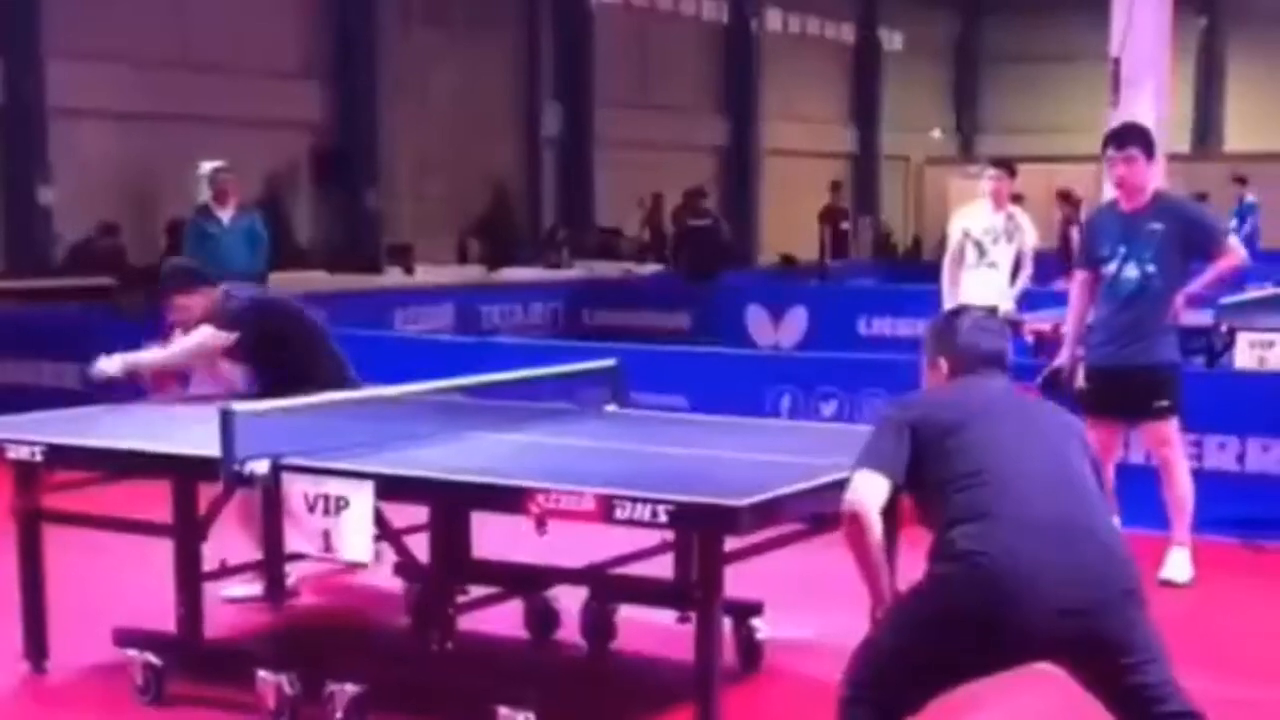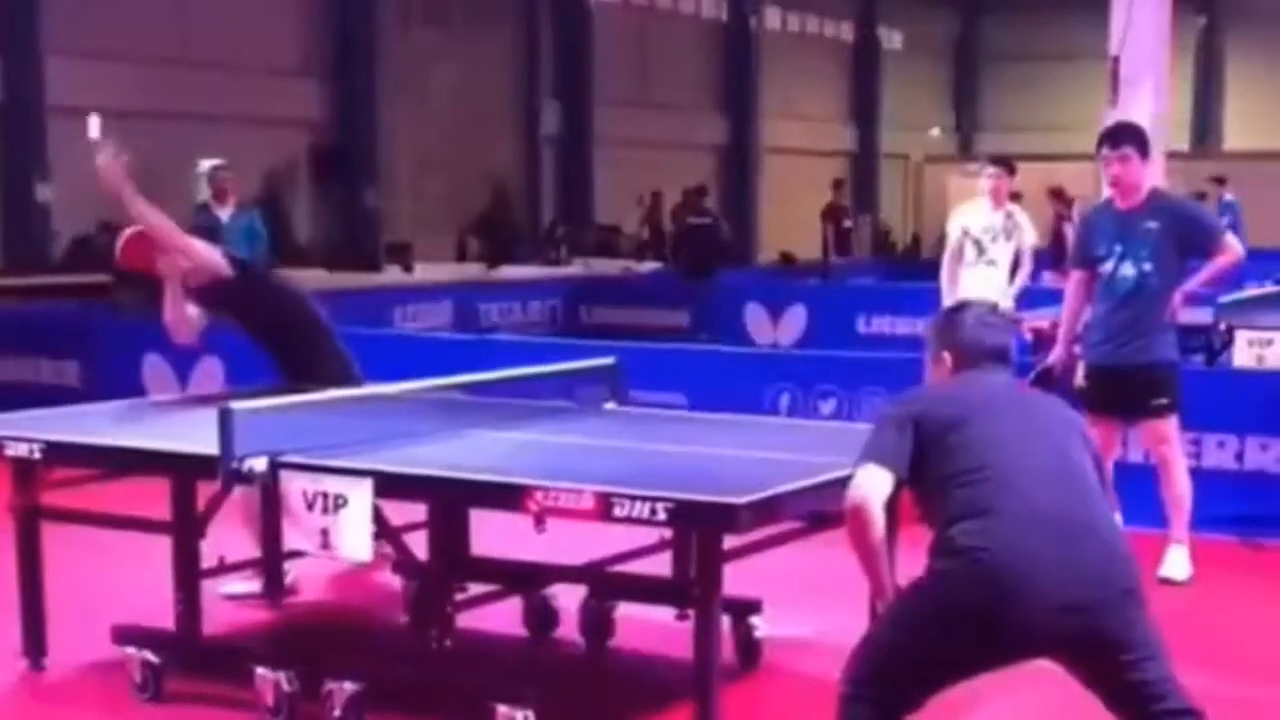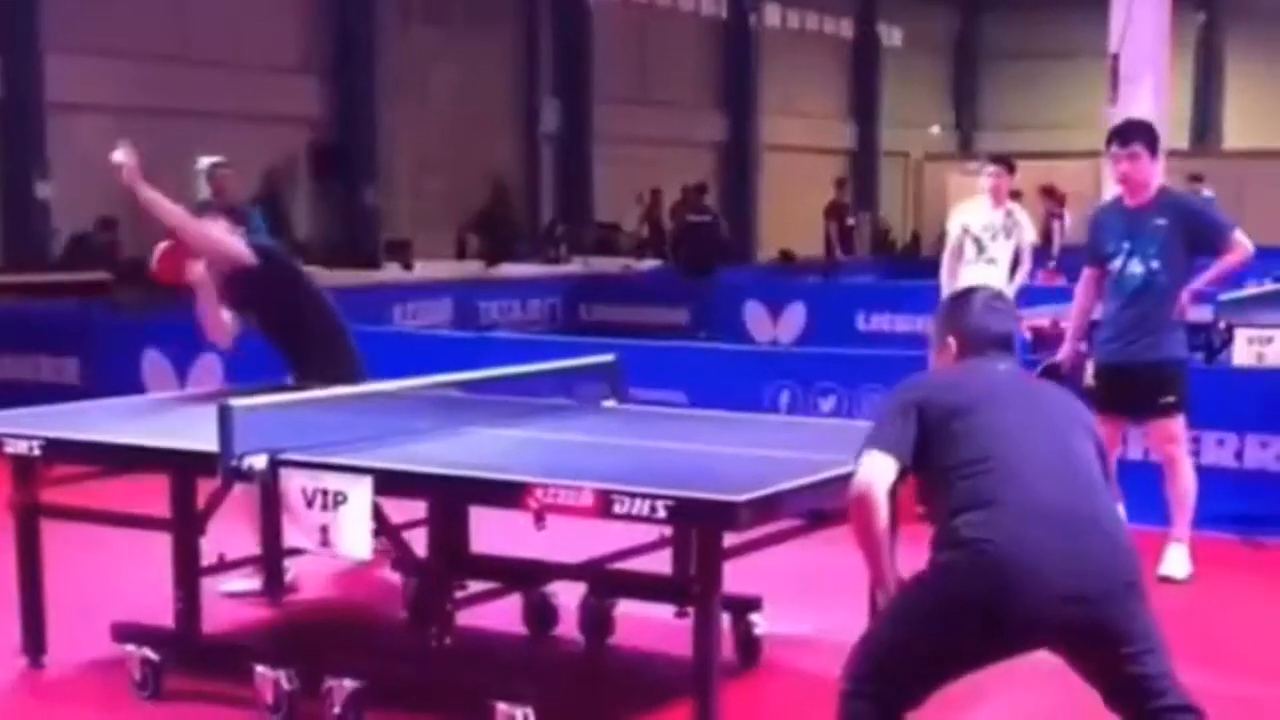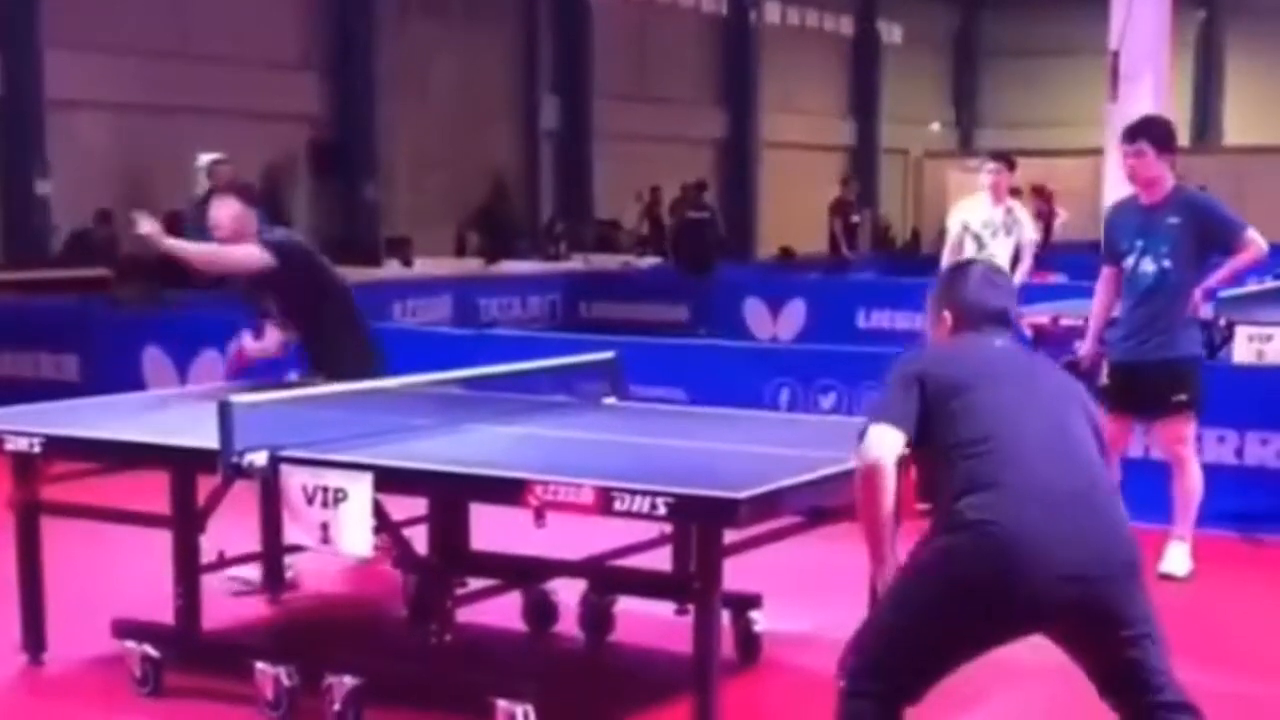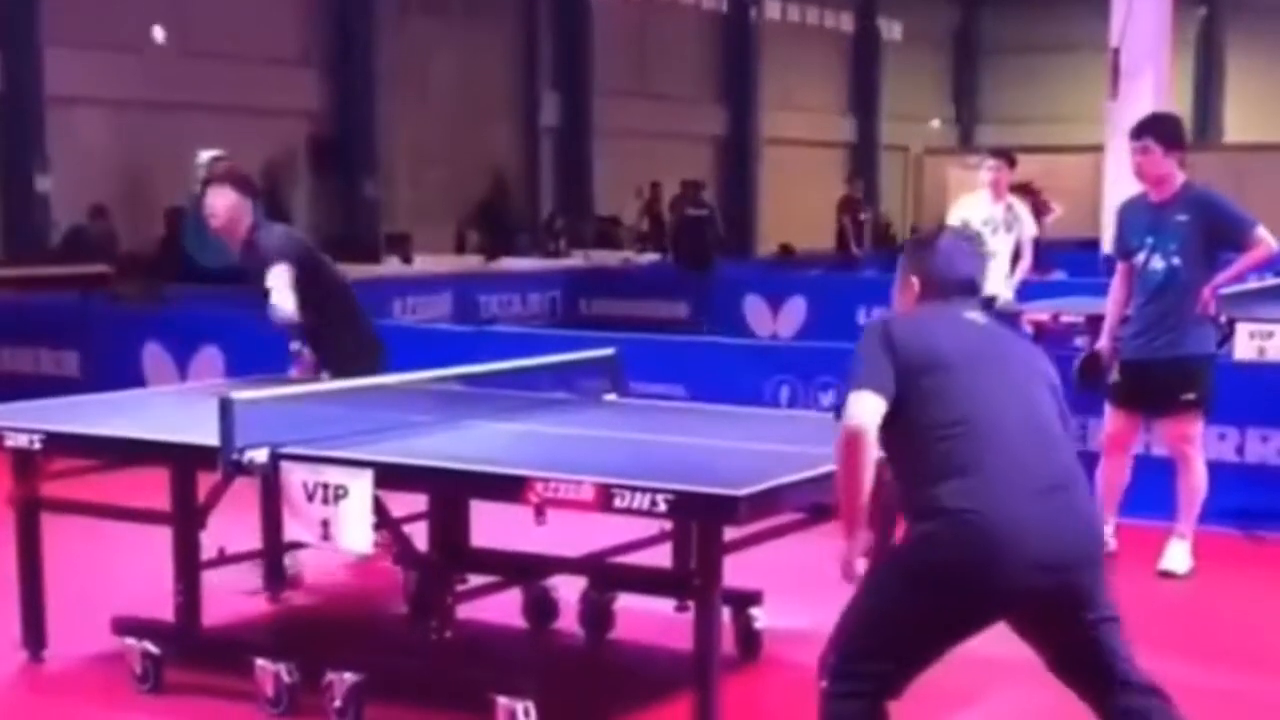
dt=0.2s
person 1, frame 1
left shoulder: (1178, 214)
right shoulder: (1098, 221)
left elbow: (1235, 255)
right elbow: (1082, 284)
left wrist: (1189, 291)
right wrist: (1069, 345)
left hip: (1155, 354)
right hip: (1103, 355)
left knee: (1167, 450)
right knee: (1098, 451)
left ankle: (1180, 549)
person 1, frame 2
left shoulder: (1174, 212)
right shoulder: (1094, 220)
left elbow: (1232, 252)
right elbow: (1079, 283)
left wrist: (1186, 289)
right wrist: (1062, 345)
left hip: (1153, 353)
right hip: (1100, 354)
left knee: (1166, 448)
right knee: (1095, 451)
left ankle: (1179, 546)
person 1, frame 3
left shoulder: (1183, 209)
right shoulder: (1104, 217)
left elbow: (1242, 249)
right elbow: (1090, 281)
left wrist: (1195, 287)
right wrist: (1070, 341)
left hip: (1162, 352)
right hip: (1109, 352)
left knee: (1171, 447)
right knee: (1100, 447)
left ankle: (1179, 545)
person 1, frame 4
left shoulder: (1195, 207)
right shoulder: (1119, 214)
left elbow: (1256, 248)
left wrist: (1206, 286)
right wrist: (1091, 339)
left hip: (1175, 350)
right hip: (1123, 350)
left knee: (1179, 447)
right knee: (1106, 444)
left ankle: (1180, 543)
person 1, frame 5
left shoulder: (1205, 204)
right shoulder: (1130, 210)
left wrist: (1215, 283)
right wrist: (1107, 336)
left hip: (1185, 348)
right hip: (1134, 347)
left knee: (1184, 445)
right knee: (1113, 439)
left ankle: (1181, 541)
right ankle: (1101, 530)
person 2, frame 1
left shoulder: (913, 411)
right shoulder: (1061, 419)
left elbow: (859, 507)
left wrist: (885, 600)
left hip: (987, 587)
right hip: (1097, 584)
person 2, frame 2
left shoulder: (917, 406)
right shoulder: (1063, 414)
left elbow: (863, 501)
left wrist: (887, 596)
left hip: (986, 584)
right hip: (1098, 581)
person 2, frame 3
left shoulder: (921, 393)
right shoulder: (1066, 403)
left elbow: (867, 488)
left wrist: (887, 585)
left hip: (991, 575)
right hip: (1100, 573)
person 2, frame 4
left shoulder: (921, 366)
right shoulder: (1062, 380)
left elbow: (875, 461)
left wrist: (885, 565)
left hip: (993, 556)
right hip: (1102, 555)
person 2, frame 5
left shoulder: (892, 332)
right shoulder: (1028, 352)
left elbow: (859, 426)
left wrist: (856, 532)
left hip: (965, 543)
right hip: (1069, 537)
person 3, frame 1
left shoulder: (241, 308)
right shoulder: (223, 308)
left elbow: (189, 350)
left wrist: (126, 362)
right wrist: (172, 363)
left hip: (328, 396)
right hip: (296, 396)
person 3, frame 2
left shoulder: (237, 276)
right shoulder: (213, 289)
left elbow: (178, 240)
right elbow: (184, 334)
left wrist: (123, 189)
right wrist: (170, 282)
left hip: (328, 386)
right hip: (304, 386)
person 3, frame 3
left shoulder: (262, 258)
right shoulder: (234, 284)
left elbow: (196, 232)
right elbow: (222, 337)
left wrist: (138, 185)
right wrist: (204, 287)
left hip: (334, 380)
right hip: (311, 379)
person 3, frame 4
left shoulder: (279, 245)
right shoulder: (255, 276)
left elbow: (226, 260)
right elbow: (277, 341)
left wrist: (164, 242)
right wrist: (254, 348)
left hip: (347, 363)
right hip: (325, 368)
person 3, frame 5
left shoulder: (272, 240)
right shoulder: (250, 251)
left elbow: (280, 277)
left wrist: (284, 305)
right wrist: (308, 352)
left hip: (349, 351)
right hip: (332, 360)
